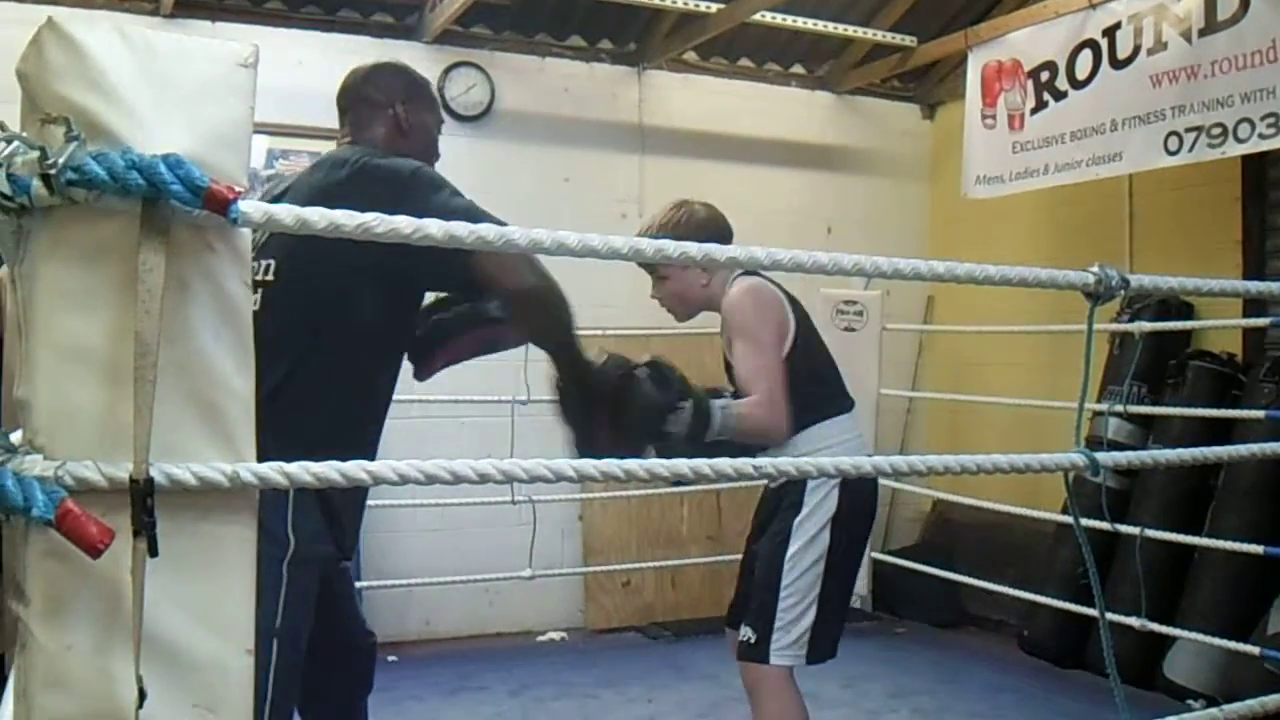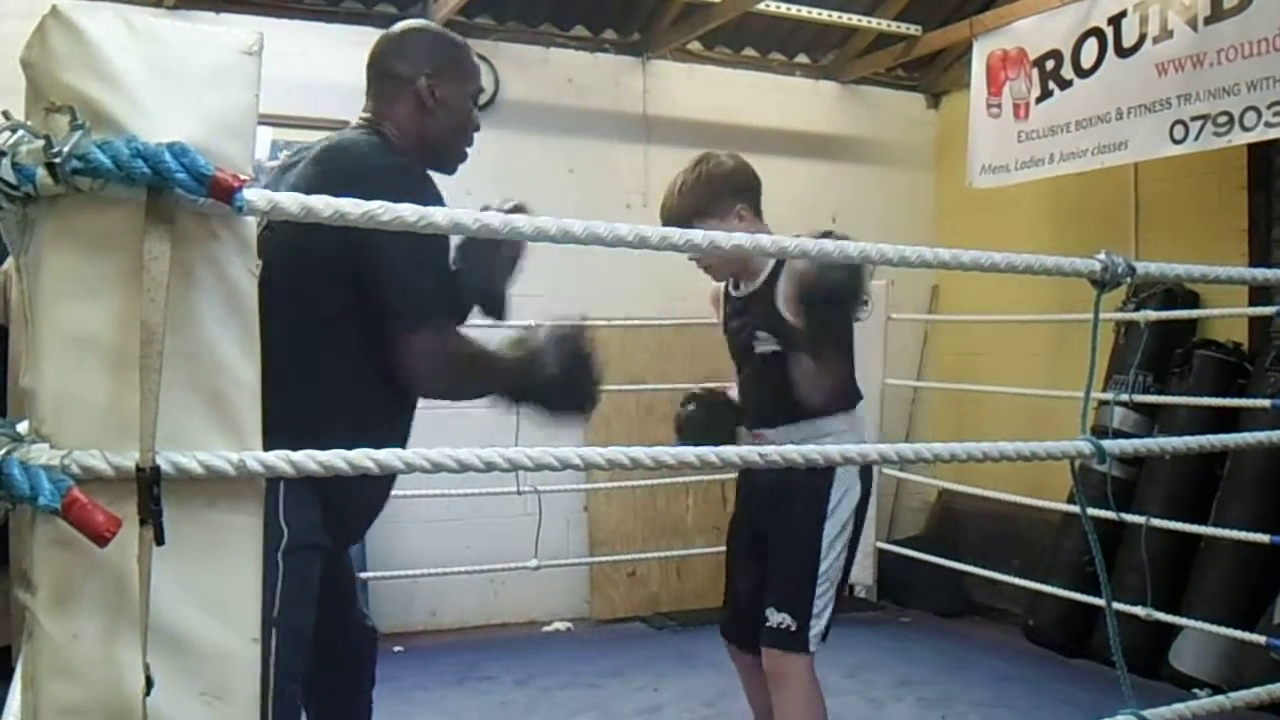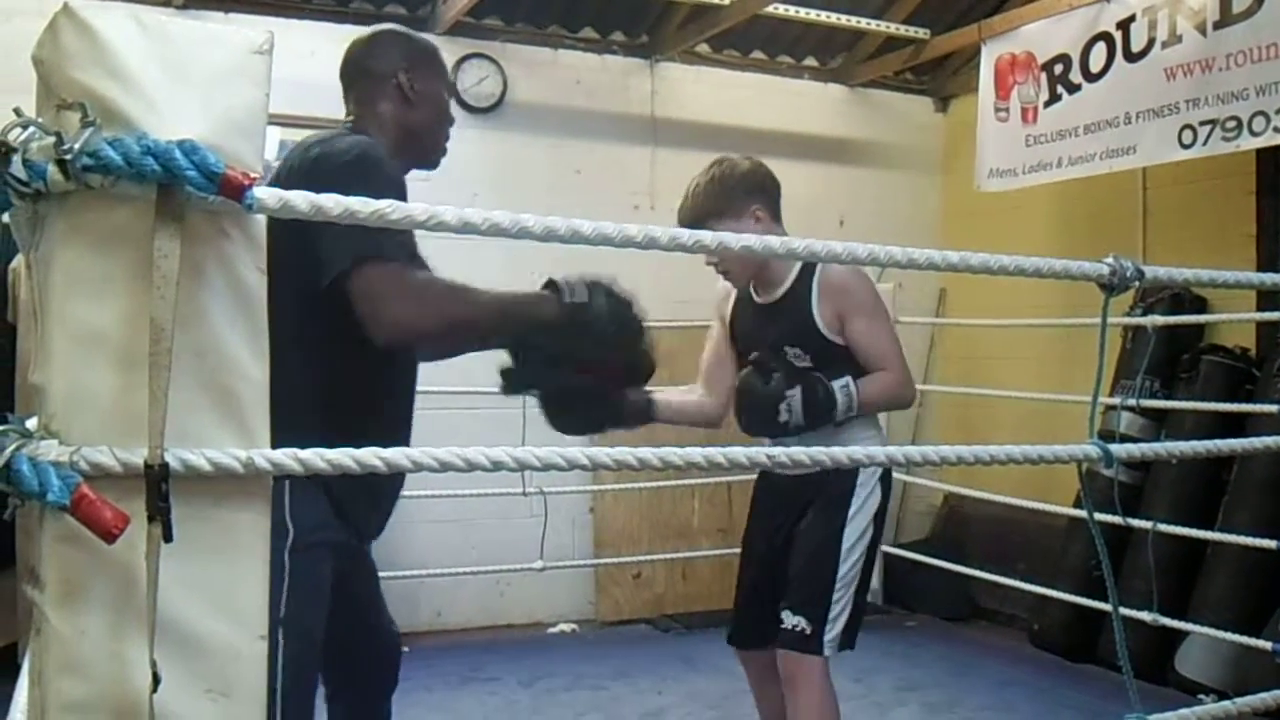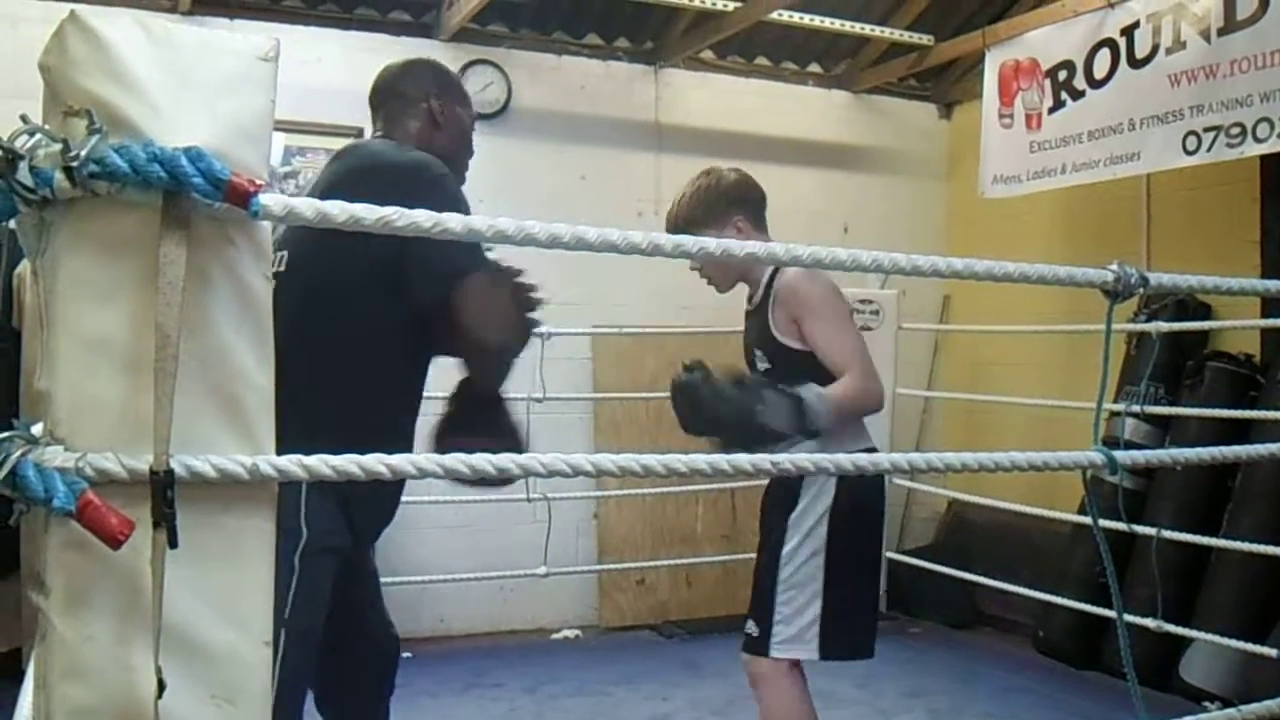
dt=0.7s
person 1, frame 1
left shoulder: (299, 195)
right shoulder: (390, 182)
right elbow: (524, 283)
right wrist: (572, 365)
left hip: (293, 489)
right hip: (268, 493)
left knee: (344, 663)
person 1, frame 2
left shoulder: (321, 166)
right shoulder: (391, 185)
right elbow: (429, 364)
left wrist: (462, 285)
right wrist: (533, 367)
left hip: (296, 483)
right hip: (275, 482)
left knee: (344, 663)
person 1, frame 3
left shoulder: (343, 170)
right shoulder: (353, 167)
left elbow: (403, 312)
right elbow: (397, 311)
left wrist: (521, 330)
right wrist: (551, 310)
left hip: (324, 484)
right hip: (293, 482)
left knee: (365, 661)
person 1, frame 4
left shoulder: (355, 178)
right shoulder: (410, 176)
right elbow: (492, 324)
left wrist: (476, 321)
right wrist: (481, 394)
left hip: (311, 482)
right hip: (298, 481)
left knee: (364, 662)
person 2, frame 1
left shoulder: (749, 298)
right shoulder: (741, 311)
left elbow: (768, 419)
left wrist: (685, 417)
left hip: (827, 481)
right hip: (795, 483)
left knee: (766, 662)
right knee: (750, 644)
person 2, frame 2
left shoulder: (808, 276)
right shoulder: (727, 292)
left elbow: (818, 392)
left wrist: (827, 331)
right wrist: (718, 415)
left hip: (824, 476)
right hip: (763, 476)
left knee: (787, 652)
right knee: (746, 644)
person 2, frame 3
left shoulder: (836, 281)
right shoulder: (735, 299)
left elbow: (899, 386)
right elbow: (712, 401)
left wrist: (826, 398)
right wrist: (626, 405)
left hip: (847, 477)
right hip: (783, 478)
left knee: (800, 652)
right knee: (756, 648)
person 2, frame 4
left shoulder: (797, 283)
right shoulder: (762, 296)
left elbow: (865, 388)
left wrist: (793, 410)
right wrist: (724, 410)
left hip: (831, 478)
right hip: (811, 479)
left knee: (770, 660)
right knee: (778, 651)
